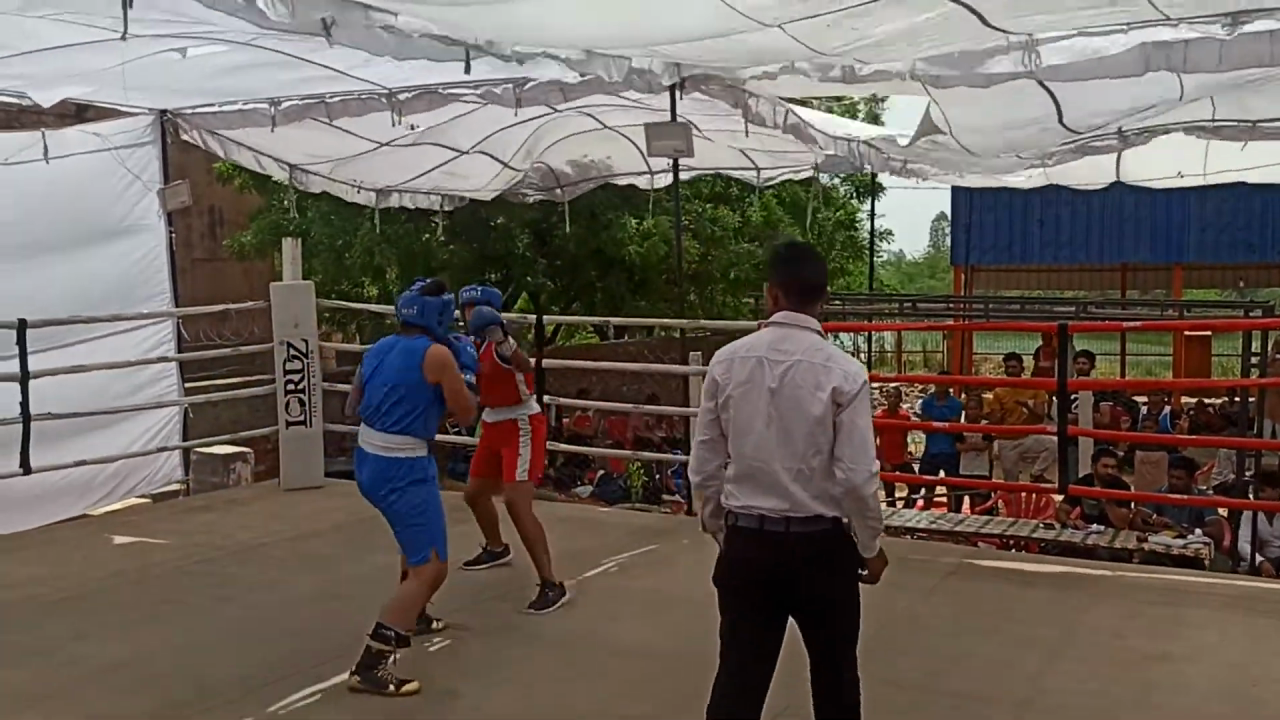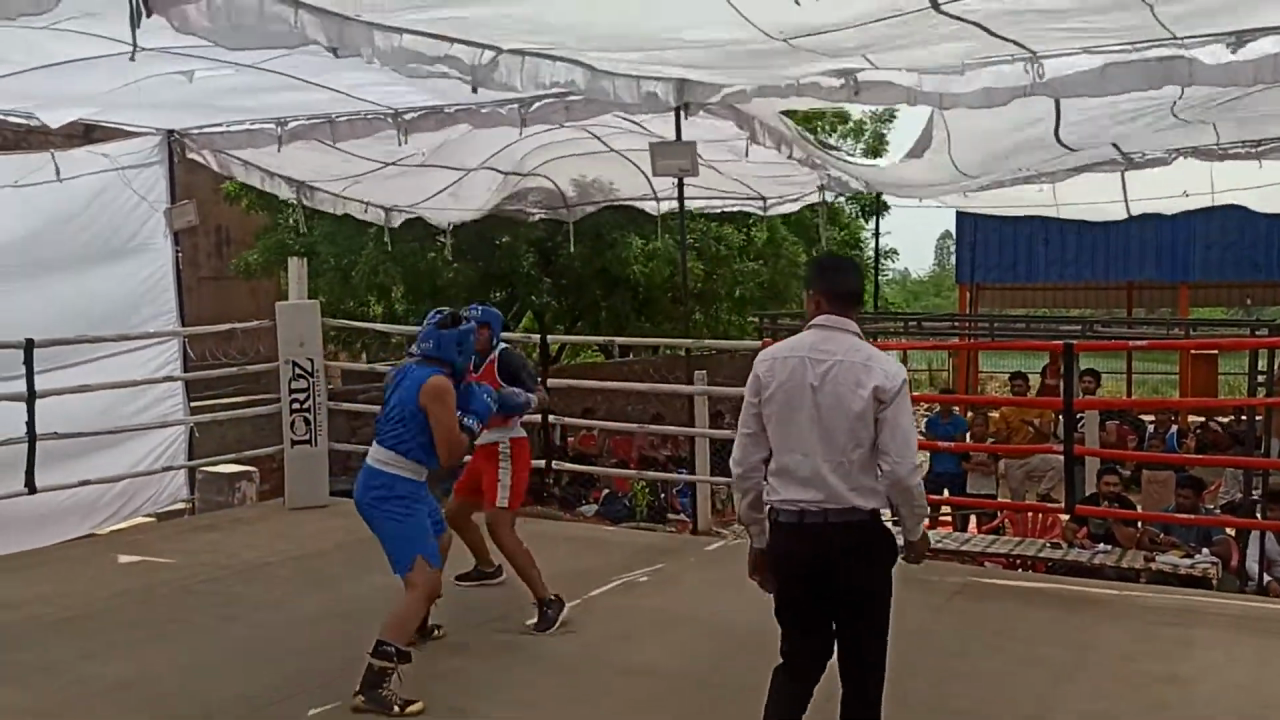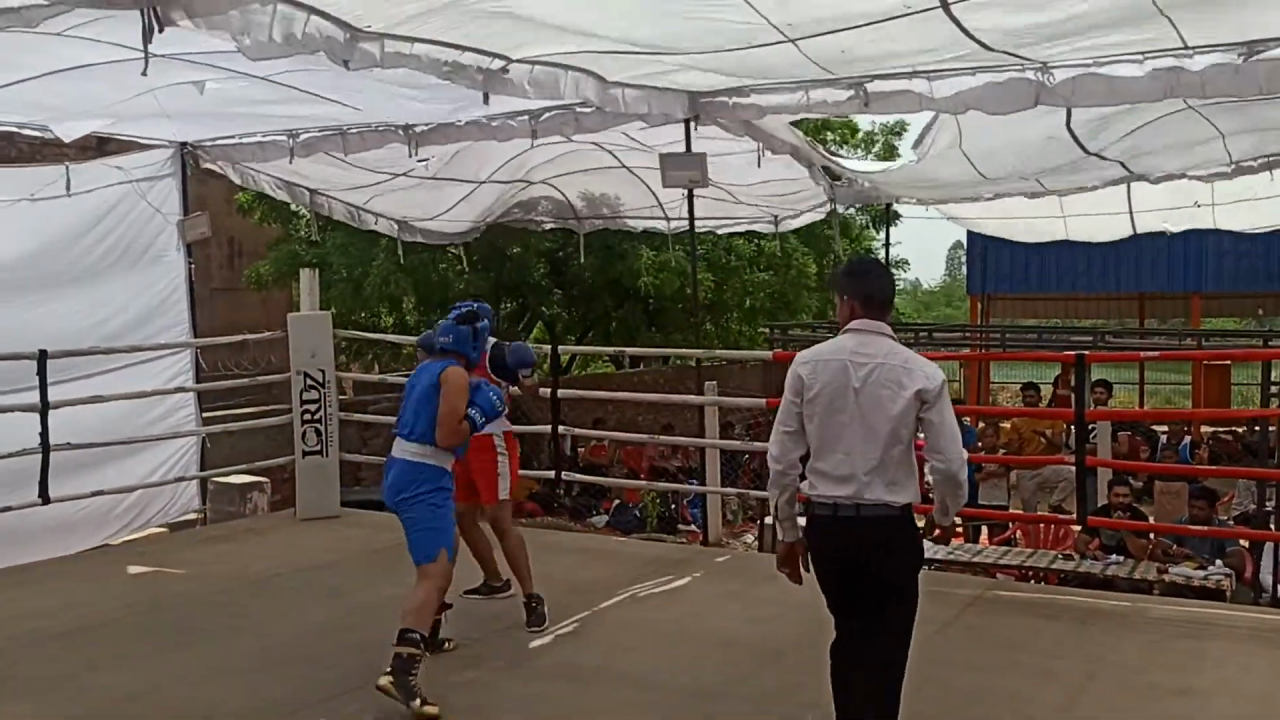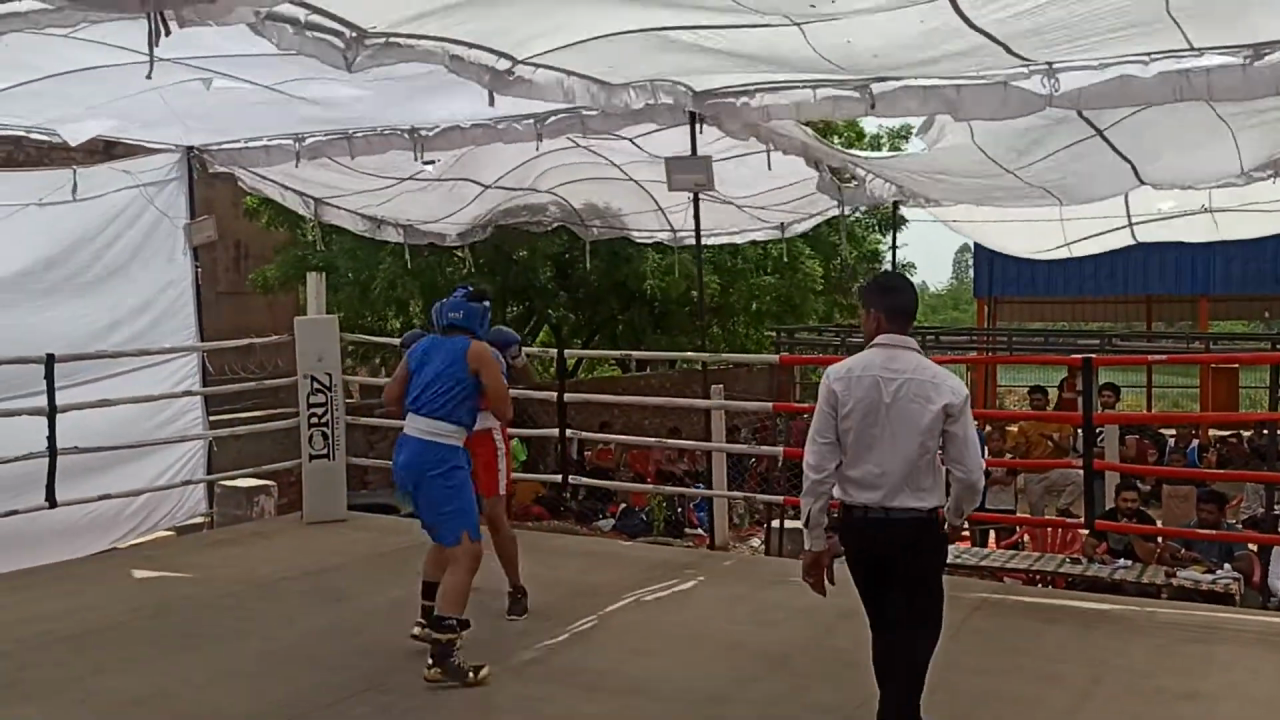
dt=0.2s
person 1, frame 1
left shoulder: (727, 362)
right shoulder: (843, 371)
left elbow: (704, 468)
right elbow: (855, 476)
left wrist: (724, 538)
right wrist: (870, 546)
left hip: (748, 545)
right hip: (819, 545)
right knee: (835, 676)
person 1, frame 2
left shoulder: (769, 362)
right shoulder: (883, 372)
left elbow: (745, 463)
right elbow: (901, 470)
left wrist: (758, 538)
right wrist: (915, 533)
left hip: (789, 536)
right hip: (858, 537)
left knee: (797, 663)
right knee: (862, 674)
person 1, frame 3
left shoulder: (808, 364)
right shoulder: (921, 373)
left elbow: (782, 459)
right elbow: (949, 464)
left wrist: (788, 532)
right wrist: (947, 517)
left hip: (826, 527)
right hip: (889, 530)
left knee: (849, 639)
right knee: (883, 662)
person 1, frame 4
left shoulder: (839, 378)
right shoulder: (945, 386)
left elbow: (818, 467)
right elbow: (969, 473)
left wrist: (815, 541)
right wrist: (954, 518)
left hip: (859, 528)
right hip: (917, 532)
left knee: (887, 637)
right knee: (909, 652)
person 2, frame 1
left shoulder: (379, 349)
right shoulder: (437, 354)
left elbow: (354, 405)
right elbow: (465, 414)
right wrist: (458, 375)
left hip: (370, 462)
right hip: (404, 470)
left knee: (420, 539)
right knee: (430, 570)
left ankle: (411, 615)
right ankle: (368, 667)
person 2, frame 2
left shoulder: (407, 369)
right shoulder: (440, 385)
right elbow: (450, 455)
right wrist: (473, 416)
left hip: (383, 482)
right hip: (393, 491)
left knee: (438, 542)
right knee: (424, 584)
left ankle: (412, 627)
right ankle: (373, 687)
person 2, frame 3
left shoulder: (428, 368)
right shoulder: (456, 375)
right elbow: (447, 438)
right wrist: (478, 412)
left hip: (404, 474)
right hip: (422, 481)
left knee: (445, 547)
right knee: (436, 574)
left ankle: (425, 634)
right ankle: (400, 673)
person 2, frame 4
left shoulder: (420, 348)
right shoulder: (479, 351)
left elbow: (391, 401)
right elbow: (504, 412)
right wrist: (489, 382)
left hip: (408, 453)
right hip: (440, 460)
left knee: (446, 539)
right knee: (464, 555)
left ankle: (430, 619)
right ankle: (442, 659)
person 3, frame 1
left shoulder: (499, 336)
right shoulder: (472, 340)
left elbow: (526, 369)
left wrist: (502, 340)
left hip: (522, 427)
right hip: (493, 427)
left knee: (518, 504)
right knee: (474, 494)
left ankle: (551, 583)
right ankle: (496, 548)
person 3, frame 2
left shoulder: (508, 358)
right shoulder: (469, 362)
left elbow: (540, 395)
left wrist: (527, 401)
left hip: (507, 450)
right hip: (485, 449)
left knee: (499, 528)
right knee: (454, 514)
left ankle: (548, 601)
right ankle: (487, 567)
person 3, frame 3
left shoulder: (497, 352)
left wrist: (524, 372)
left hip: (494, 441)
right hip: (469, 443)
left knee: (501, 521)
right knee: (464, 518)
left ankle: (532, 598)
right ankle: (495, 581)
person 3, frame 4
left shoulder: (488, 349)
left elbow: (522, 373)
left wrist: (514, 355)
left hip: (488, 436)
left knee: (494, 516)
left ankle: (517, 589)
